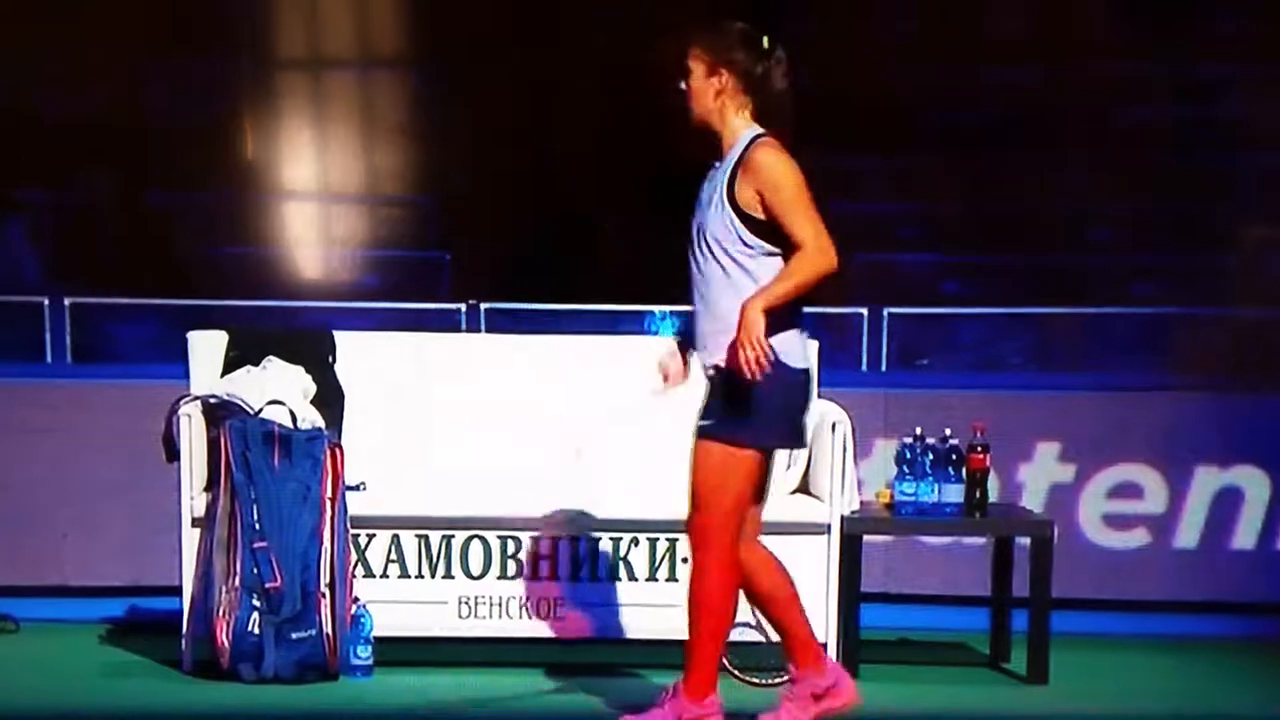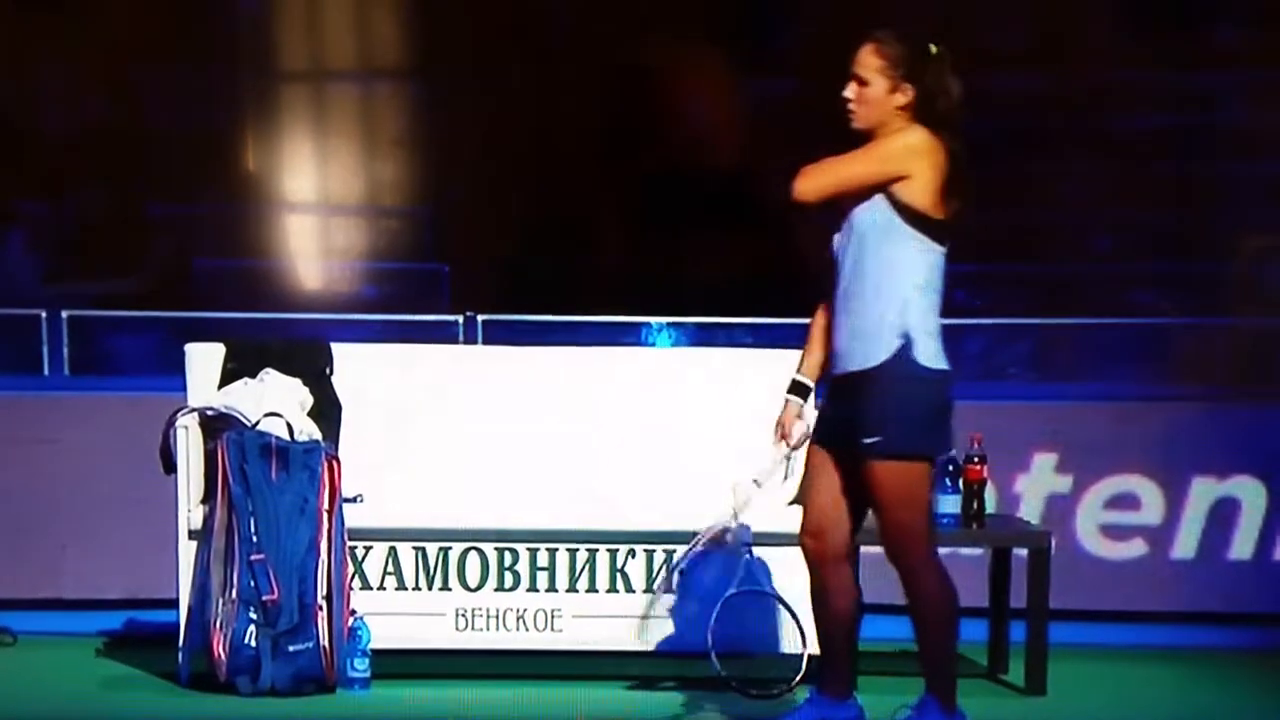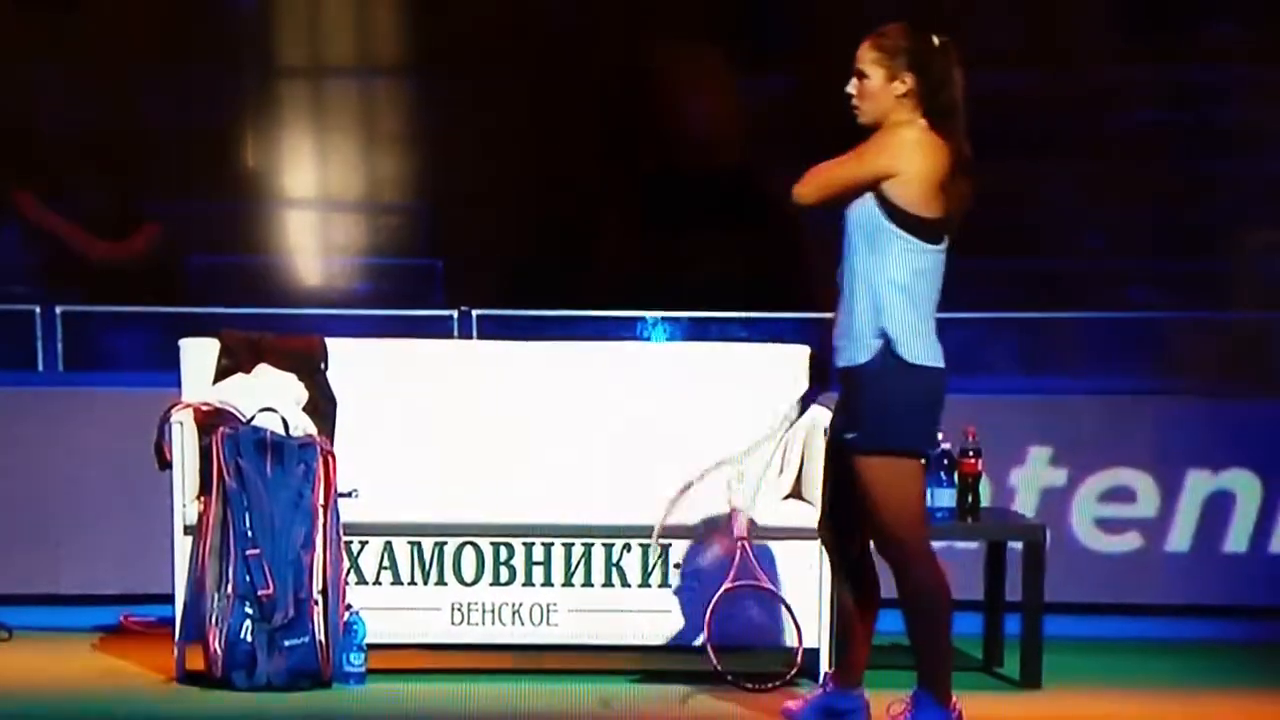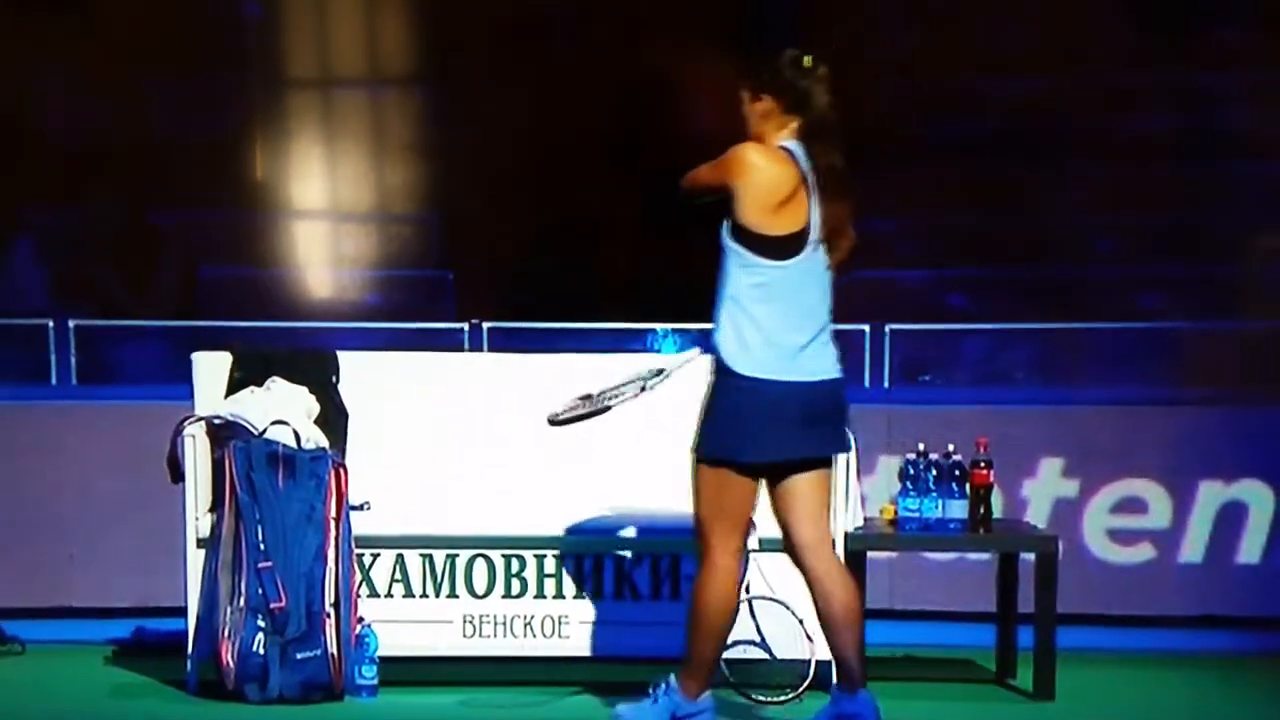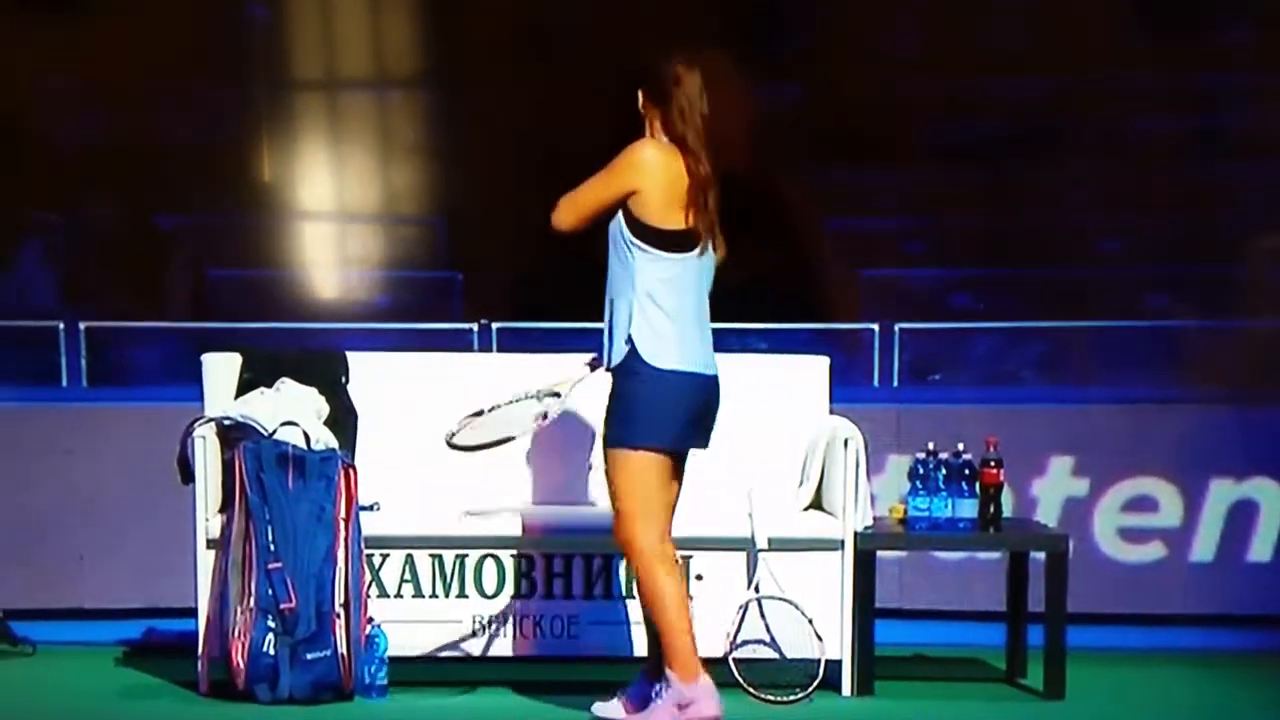
dt=1s
person 1, frame 1
left shoulder: (764, 158)
right shoulder: (725, 167)
left elbow: (819, 253)
left wrist: (757, 309)
right wrist: (686, 345)
left hip: (761, 374)
right hip: (735, 374)
left knee: (712, 537)
right knee: (735, 539)
person 1, frame 2
left shoulder: (920, 148)
right shoulder: (865, 186)
left elbow: (806, 186)
left wrist: (832, 169)
right wrist: (799, 387)
left hip: (900, 381)
right hip: (851, 384)
left knee: (911, 554)
right knee: (823, 546)
person 1, frame 3
left shoulder: (908, 145)
right shoulder: (900, 154)
left elbow: (805, 191)
left wrist: (840, 166)
right wrist: (833, 343)
left hip: (893, 374)
right hip: (873, 372)
left knee: (903, 545)
right knee: (843, 534)
person 1, frame 4
left shoulder: (751, 164)
right shoulder: (819, 173)
left elbow: (688, 186)
left hip: (751, 387)
right hip: (814, 387)
left knee: (721, 546)
right knee: (814, 548)
person 1, frame 5
left shoulder: (647, 158)
right shoulder: (695, 177)
left elbow: (564, 218)
left wrist: (613, 191)
left hip: (656, 376)
right hip: (689, 374)
left knee: (639, 537)
right knee: (648, 536)
